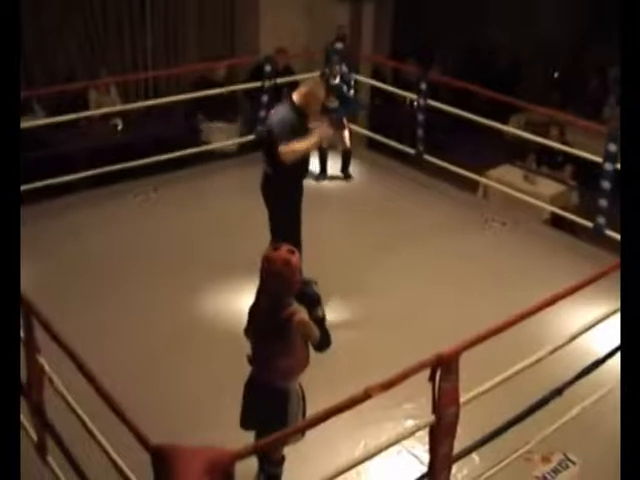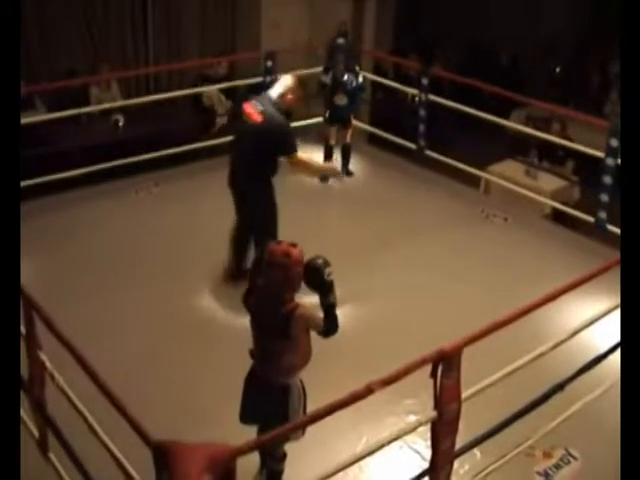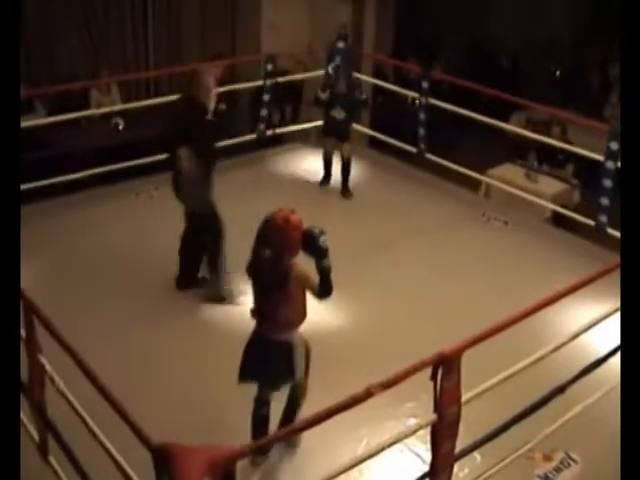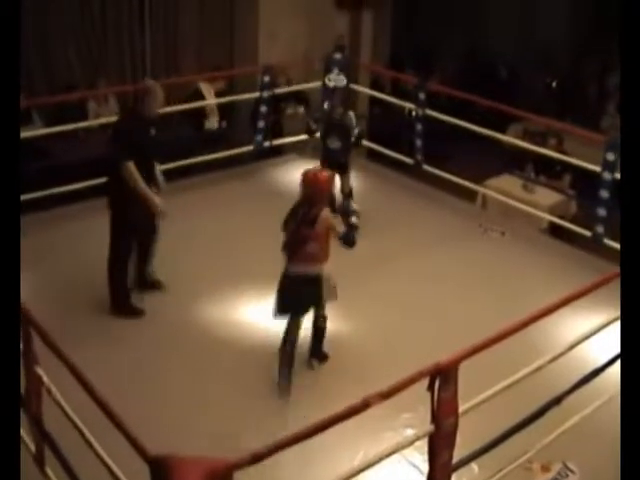
dt=0.7s
person 1, frame 1
left shoulder: (257, 308)
right shoulder: (297, 320)
right elbow: (323, 344)
right wrist: (316, 310)
left hip: (258, 383)
right hip: (283, 390)
left knee: (263, 434)
right knee: (276, 445)
person 1, frame 2
left shoulder: (257, 300)
right shoulder: (299, 314)
right elbow: (330, 328)
left wrist: (258, 269)
right wrist: (327, 293)
left hip: (259, 377)
right hip: (284, 385)
left knee: (265, 429)
right knee: (277, 441)
person 1, frame 3
left shoulder: (260, 263)
right shoulder: (295, 273)
right elbow: (324, 291)
left wrist: (261, 238)
right wrist: (322, 259)
left hip: (262, 337)
right hip: (287, 341)
left knee: (264, 392)
right knee: (299, 382)
left ankle: (259, 447)
right ankle: (287, 428)
person 1, frame 4
left shoulder: (295, 211)
right shoulder: (325, 217)
left elbow: (287, 231)
right elbow: (349, 241)
right wrist: (352, 221)
left hip: (291, 274)
right hip: (314, 275)
left knee: (294, 321)
right knee: (320, 312)
left ankle: (285, 371)
right ankle: (315, 355)
person 2, frame 1
left shoulder: (296, 111)
right shoulder: (284, 118)
right elbow: (286, 154)
left wrist: (317, 131)
right wrist: (316, 137)
left hip: (289, 183)
right hip: (280, 186)
left knee: (291, 234)
right knee: (285, 237)
person 2, frame 2
left shoulder: (251, 103)
right shoulder: (277, 123)
right elbow: (295, 160)
right wrist: (325, 169)
left hip: (238, 177)
right hip: (256, 183)
left knee: (244, 224)
right knee: (265, 234)
left ankle: (235, 269)
person 2, frame 3
left shoulder: (199, 107)
right shoulder: (185, 114)
right elbow: (182, 155)
right wrist: (192, 187)
left hip: (198, 180)
right hip: (192, 182)
left knee: (196, 228)
right knee: (212, 229)
left ankle: (186, 277)
right ankle: (214, 287)
person 2, frame 4
left shoulder: (146, 120)
right shoulder: (126, 127)
right elbow: (127, 168)
left wrist: (156, 174)
right wrist: (151, 197)
left hip: (141, 190)
right hip: (124, 193)
left knee: (147, 232)
right knee: (122, 246)
left ankle: (142, 278)
right ankle: (120, 301)
person 3, frame 1
left shoulder: (346, 79)
right shoulder: (324, 79)
left elbow: (349, 99)
left hip: (340, 117)
right hip: (326, 116)
left knee: (346, 146)
right knee: (323, 146)
left ankle: (345, 169)
right ankle: (323, 171)
person 3, frame 2
left shoulder: (352, 77)
right shoulder: (331, 76)
left elbow: (359, 90)
right elbow: (324, 86)
left hip: (346, 114)
right hip: (333, 114)
left knee: (346, 142)
right knee: (330, 142)
left ankle: (345, 166)
person 3, frame 3
left shoulder: (352, 93)
right shoulder: (330, 91)
left elbow: (363, 103)
right elbow: (319, 101)
right wrist: (325, 88)
left hip: (345, 129)
right hip: (330, 127)
left knee: (346, 157)
right knee: (327, 152)
left ankle: (345, 186)
right ankle: (327, 175)
person 3, frame 4
left shoulder: (348, 116)
right shoulder: (325, 116)
left elbow: (357, 137)
right elbow: (311, 131)
right wrist: (311, 124)
left hip: (342, 157)
right hip: (328, 156)
left knee: (346, 188)
left ankle: (348, 206)
right ankle: (332, 210)
